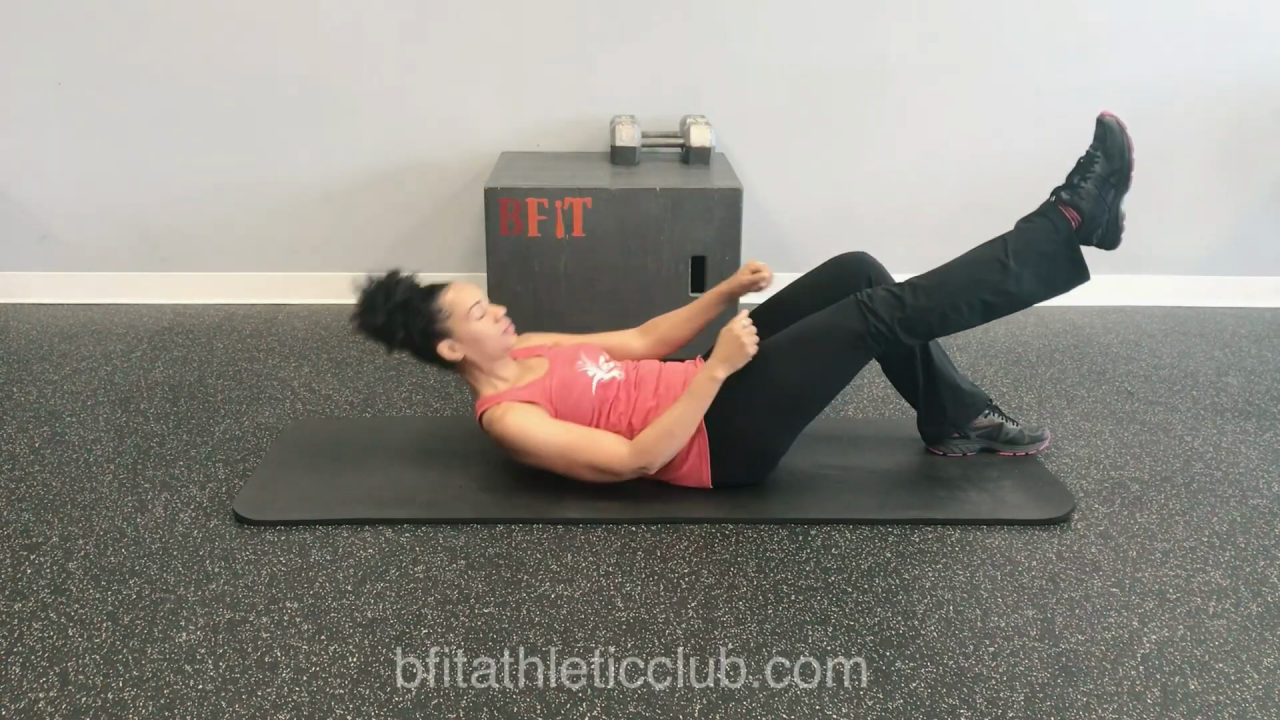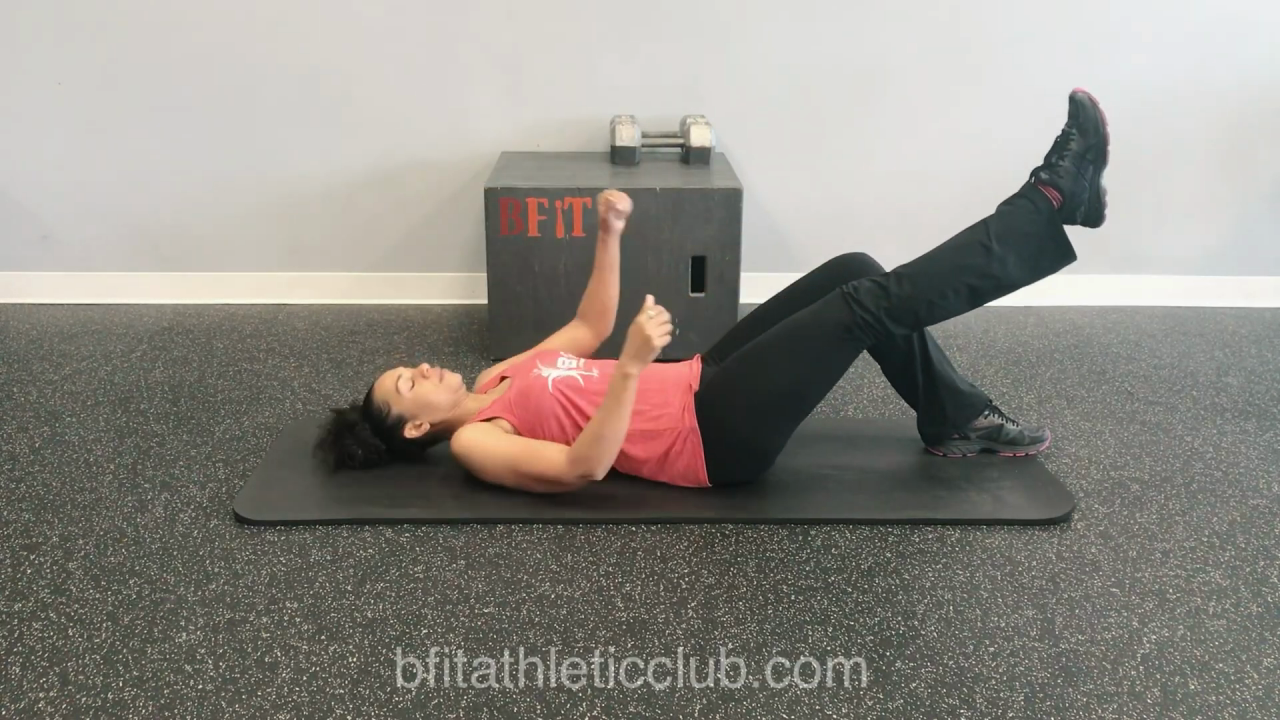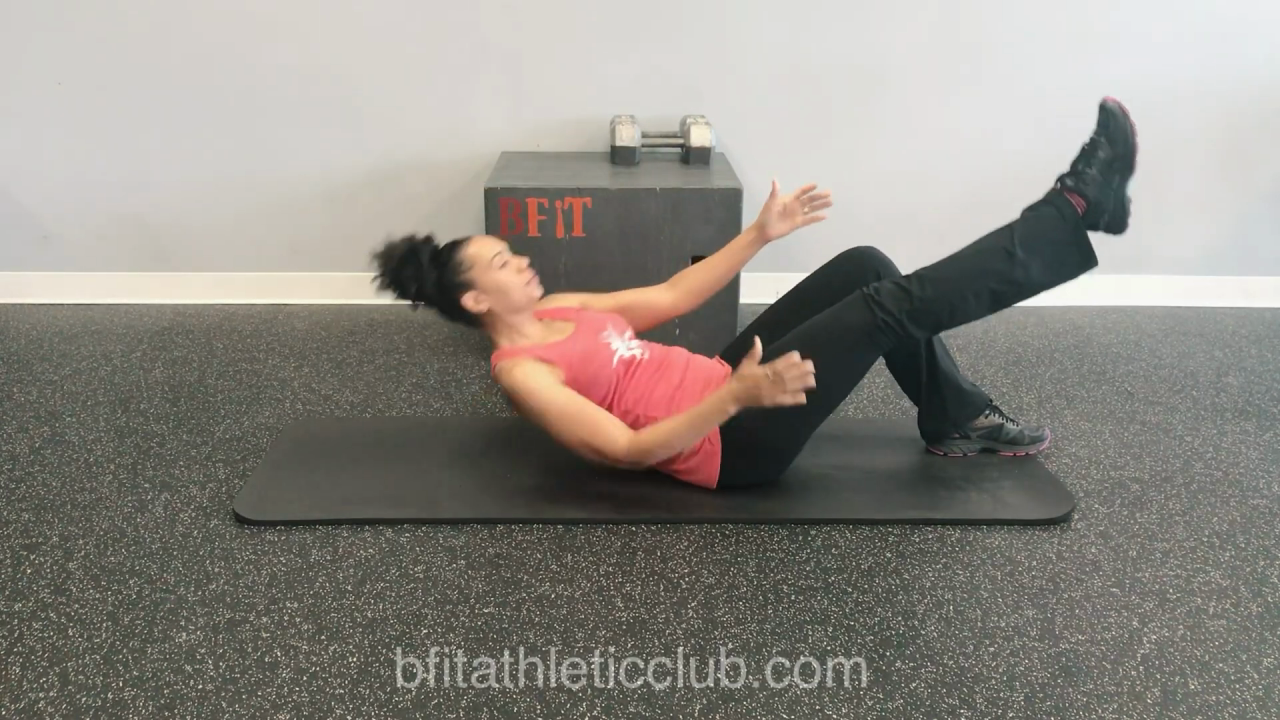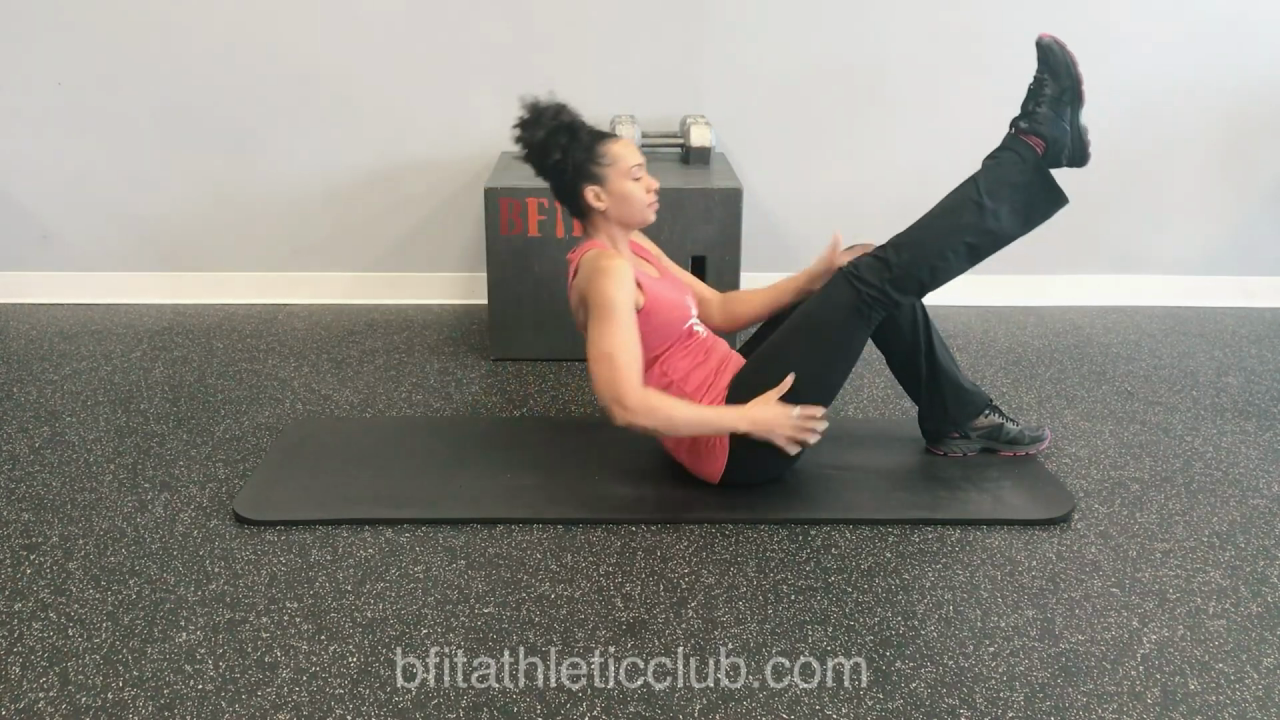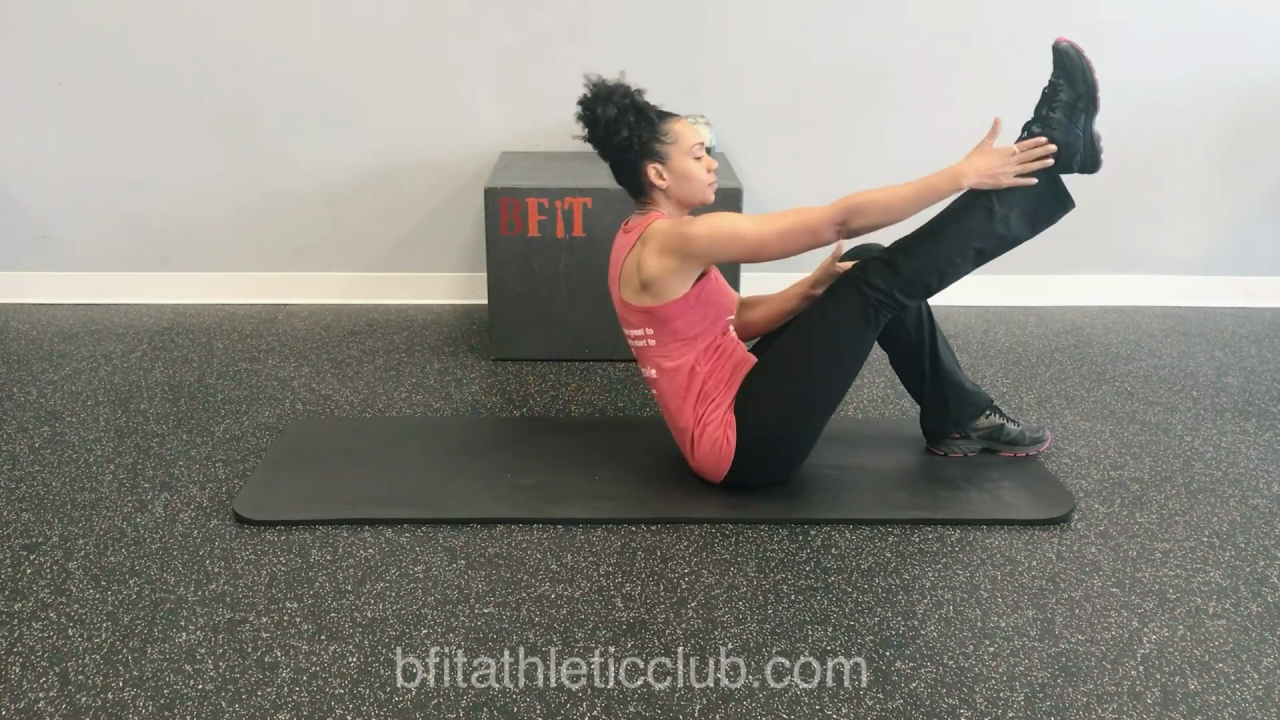
dt=0.4s
person 1, frame 1
left shoulder: (523, 353)
right shoulder: (509, 420)
left elbow: (644, 340)
right elbow: (636, 459)
left wrist: (726, 291)
right wrist: (719, 366)
left hip: (704, 395)
right hip: (720, 440)
left knee: (856, 272)
right knee: (881, 315)
left ankle: (957, 422)
right ankle: (1067, 223)
person 1, frame 2
left shoulder: (498, 378)
right shoulder: (476, 445)
left elbow: (587, 325)
right elbow: (586, 467)
left wrist: (611, 232)
right wrist: (635, 362)
left hip: (698, 389)
right hip: (714, 436)
left knee: (853, 271)
right knee: (871, 306)
left ankle: (956, 422)
right ankle: (1048, 204)
person 1, frame 3
left shoulder: (552, 310)
right shoulder: (520, 372)
left elbow: (672, 296)
right elbow: (632, 448)
left wrist: (760, 235)
right wrist: (744, 395)
left hip: (725, 392)
right hip: (728, 442)
left knee: (862, 267)
right knee: (892, 308)
left ankle: (958, 422)
right ankle: (1074, 208)
person 1, frame 4
left shoulder: (624, 246)
right shoulder: (605, 270)
left elbow: (721, 312)
right elbow: (627, 404)
left wrist: (814, 279)
right wrist: (748, 420)
left hip: (735, 398)
right hip: (730, 447)
left knee: (866, 275)
right knee: (877, 282)
left ankle: (960, 424)
right ankle: (1034, 143)
person 1, frame 5
left shoulder: (649, 235)
right shoulder: (681, 238)
right elbow: (839, 220)
left wrist: (814, 287)
right wrist: (963, 174)
left hip: (739, 407)
right hip: (748, 441)
left knee: (869, 267)
right knee: (881, 282)
left ankle: (959, 422)
right ankle: (1052, 146)
